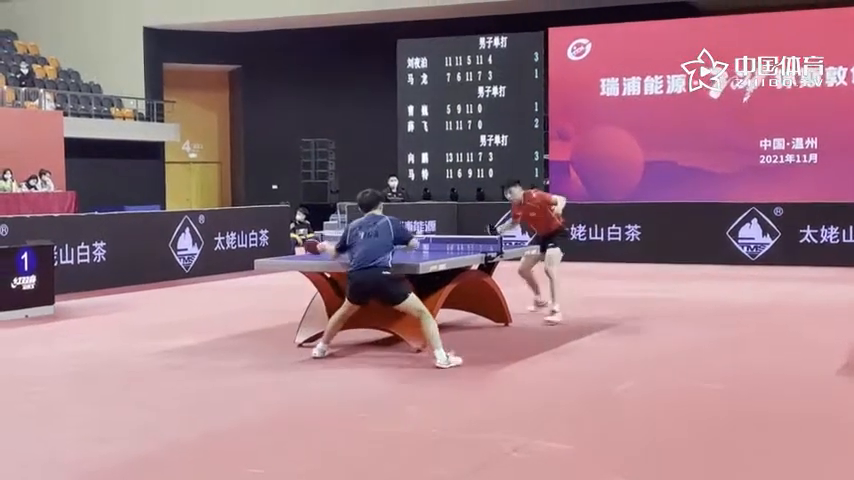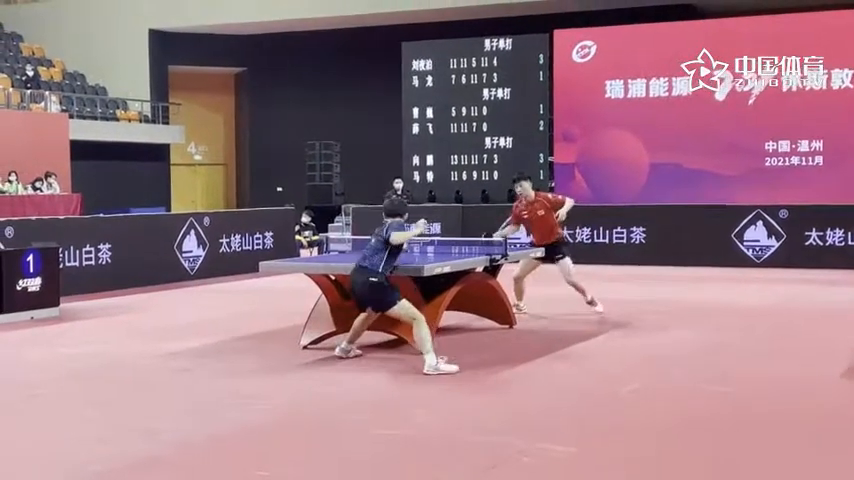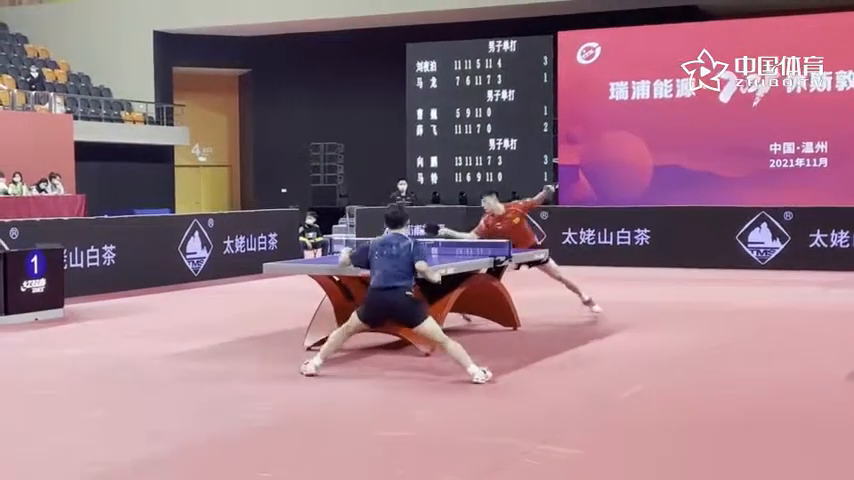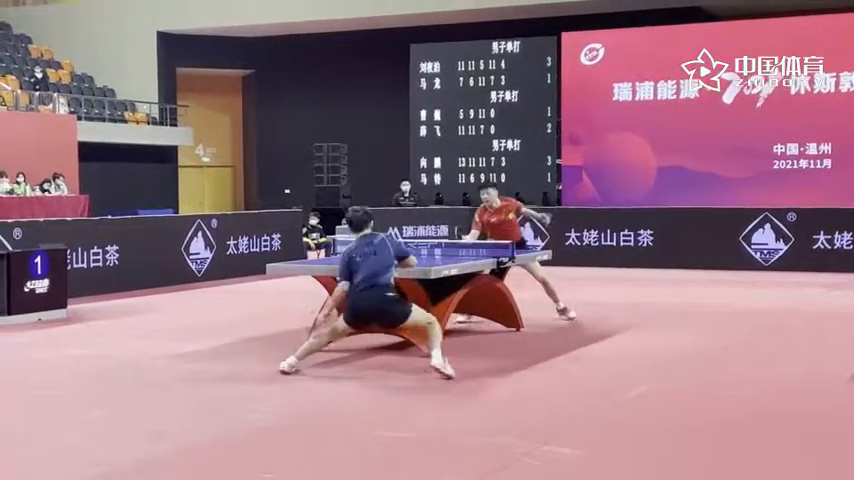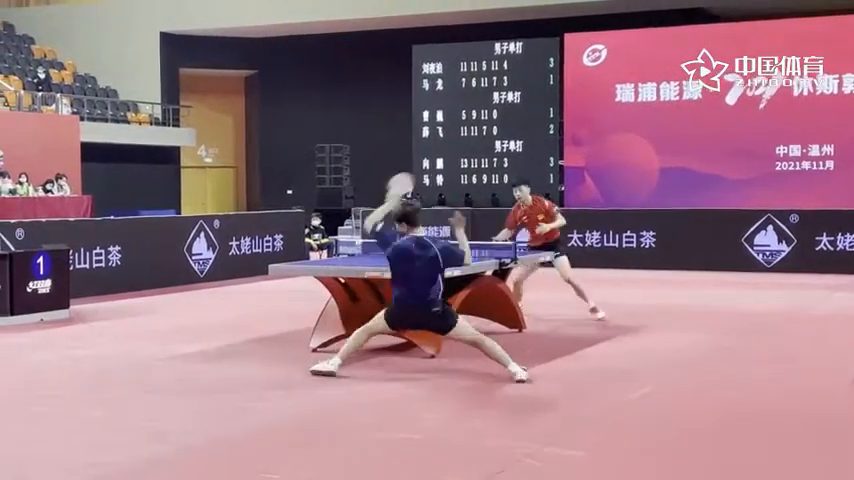
dt=0.4s
person 1, frame 1
left shoulder: (352, 227)
right shoulder: (391, 222)
left elbow: (335, 252)
right elbow: (414, 244)
left wrist: (325, 246)
right wrist: (403, 240)
left hip: (357, 278)
right hip: (382, 277)
left knee: (345, 311)
right knee: (422, 313)
left ankle: (321, 347)
right ankle: (441, 356)
person 1, frame 2
left shoulder: (381, 228)
right shoulder: (397, 224)
right elbow: (394, 239)
right wrist: (417, 230)
left hip: (357, 279)
right hip: (372, 281)
left knee: (371, 312)
right knee: (417, 319)
left ankle: (345, 348)
right ankle: (432, 362)
person 1, frame 3
left shoulder: (373, 244)
right shoulder: (413, 244)
left elbow: (343, 261)
right elbow: (421, 267)
left wrist: (345, 252)
right wrist: (433, 276)
left hip: (374, 298)
right hip: (402, 299)
left knee: (348, 329)
right knee: (442, 339)
left ankle: (315, 363)
right ankle: (474, 371)
person 1, frame 4
left shoulder: (348, 253)
right shoulder: (386, 241)
left elbow: (343, 287)
right elbow: (412, 262)
left wrist: (326, 311)
left hip: (358, 302)
right hip: (385, 298)
left knee: (332, 332)
right knee: (431, 323)
left ankle: (291, 362)
right ankle: (437, 359)
person 1, frame 5
left shoulder: (395, 246)
right shoulder: (440, 248)
left elbow: (369, 224)
right elbow: (467, 261)
left wrist: (390, 204)
right wrist: (460, 231)
left hip: (403, 309)
right hip: (434, 311)
left knee: (367, 329)
right knee: (477, 339)
left ankle: (333, 363)
right ankle: (515, 369)
person 2, frame 1
left shoulder: (535, 196)
right shoulder: (515, 206)
left elbow: (561, 199)
right elbow: (514, 222)
left wrist: (559, 207)
right wrist: (500, 229)
left hip: (555, 234)
right hip: (542, 236)
left knee: (549, 269)
right knee: (523, 270)
left ankle: (555, 309)
right ankle: (539, 299)
person 2, frame 2
left shoulder: (546, 198)
right shoulder: (518, 207)
left elbow: (570, 201)
right elbow: (514, 227)
left wrist: (564, 210)
right wrist: (498, 235)
left hip: (556, 244)
right hip: (537, 246)
left knee: (570, 280)
right knee: (518, 277)
left ankle: (589, 298)
right ankle: (519, 305)
person 2, frame 3
left shoulder: (517, 207)
right shoulder: (488, 220)
left elbow: (540, 199)
right elbow: (472, 237)
left wrist: (546, 191)
right wrist: (449, 233)
left hip: (531, 249)
left knee: (558, 276)
left ankle: (586, 299)
person 2, frame 4
left shoulder: (510, 203)
right shoulder: (481, 213)
left elbow: (522, 210)
right elbow: (473, 235)
left wrist: (539, 216)
right wrist: (466, 240)
left hip: (518, 245)
left knee: (542, 278)
left ankle: (561, 308)
person 2, frame 5
left shoulder: (543, 203)
right shoulder: (516, 211)
left elbow: (562, 221)
right elbow: (509, 231)
left wrist: (549, 226)
right wrist: (498, 238)
left hip: (553, 244)
right hip: (535, 247)
left knee: (568, 277)
right knee: (517, 279)
left ankle: (592, 306)
